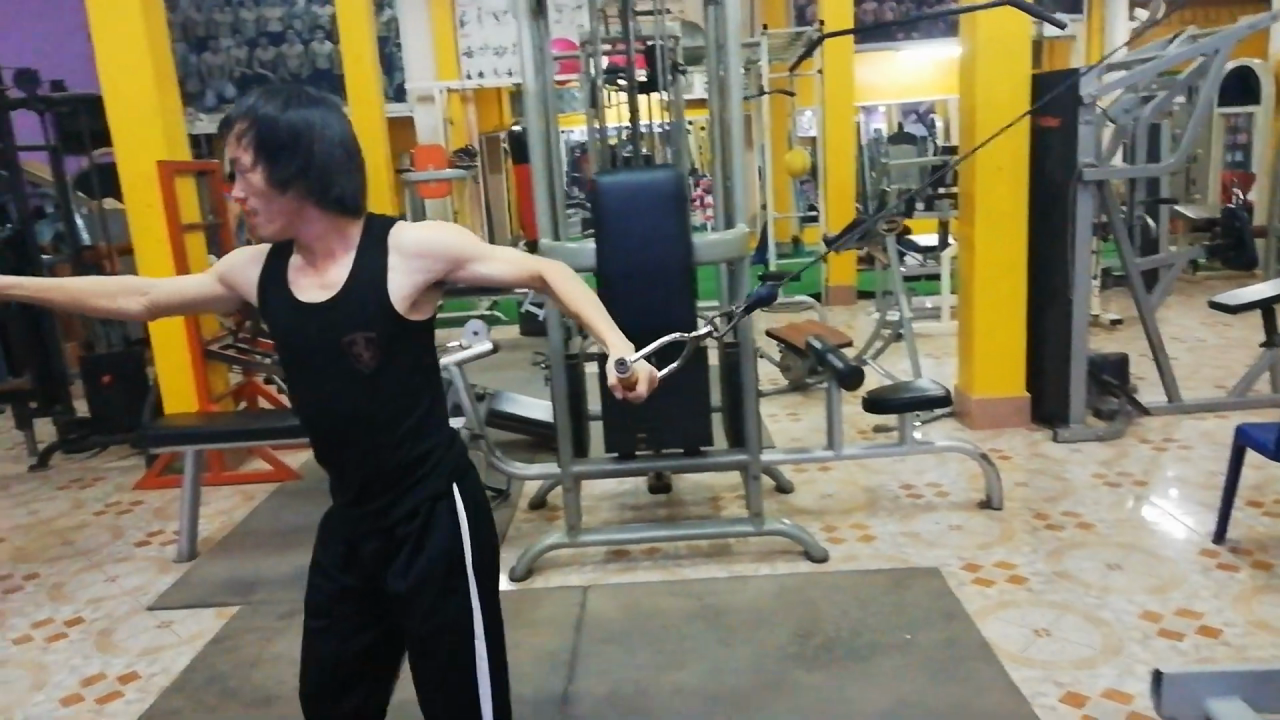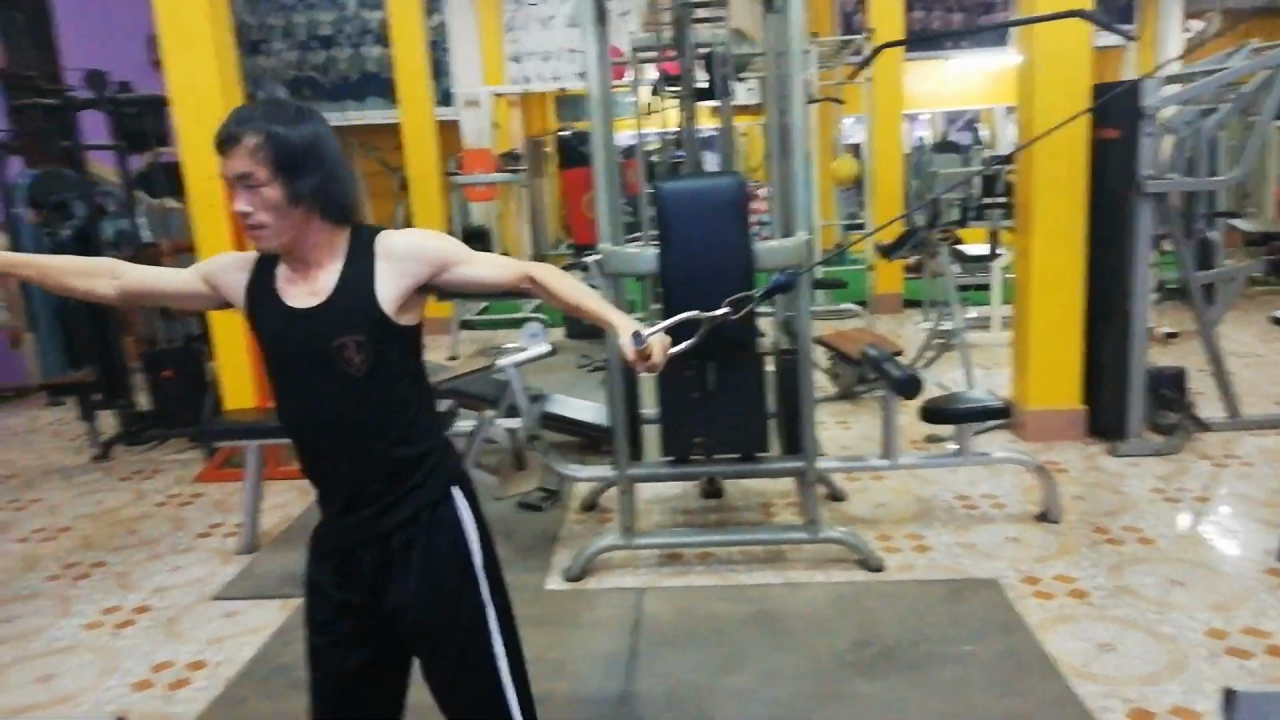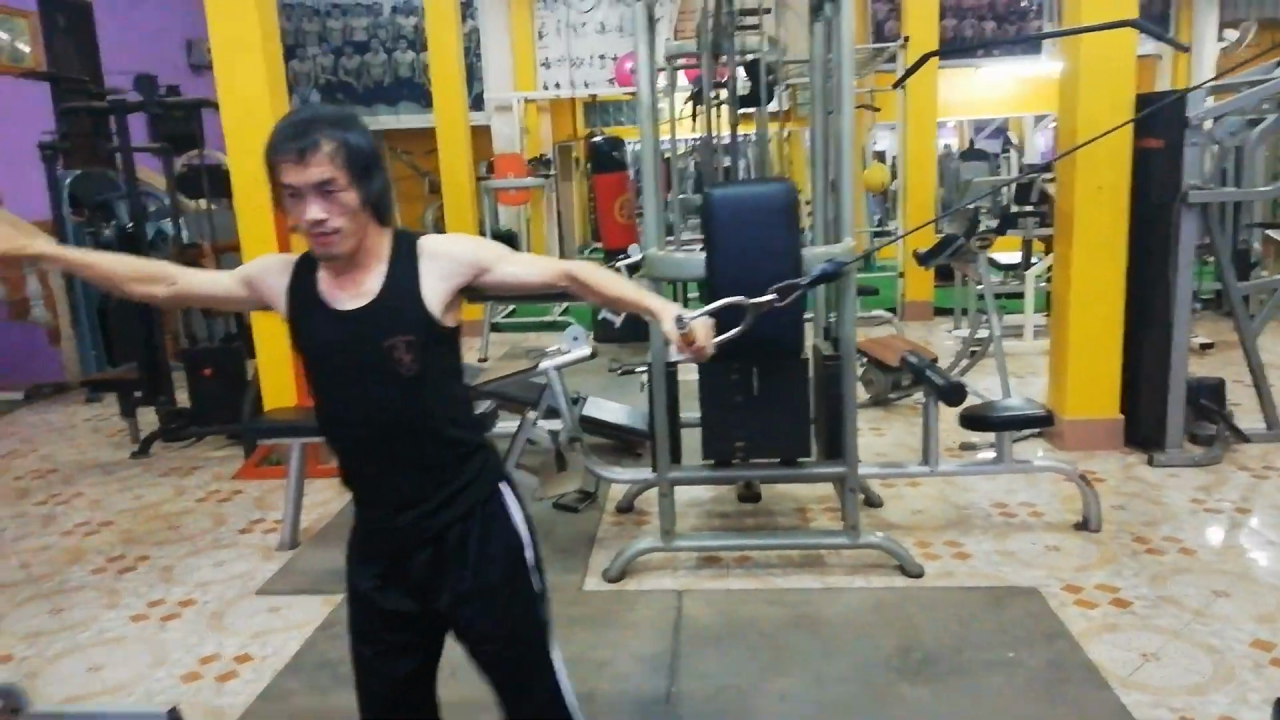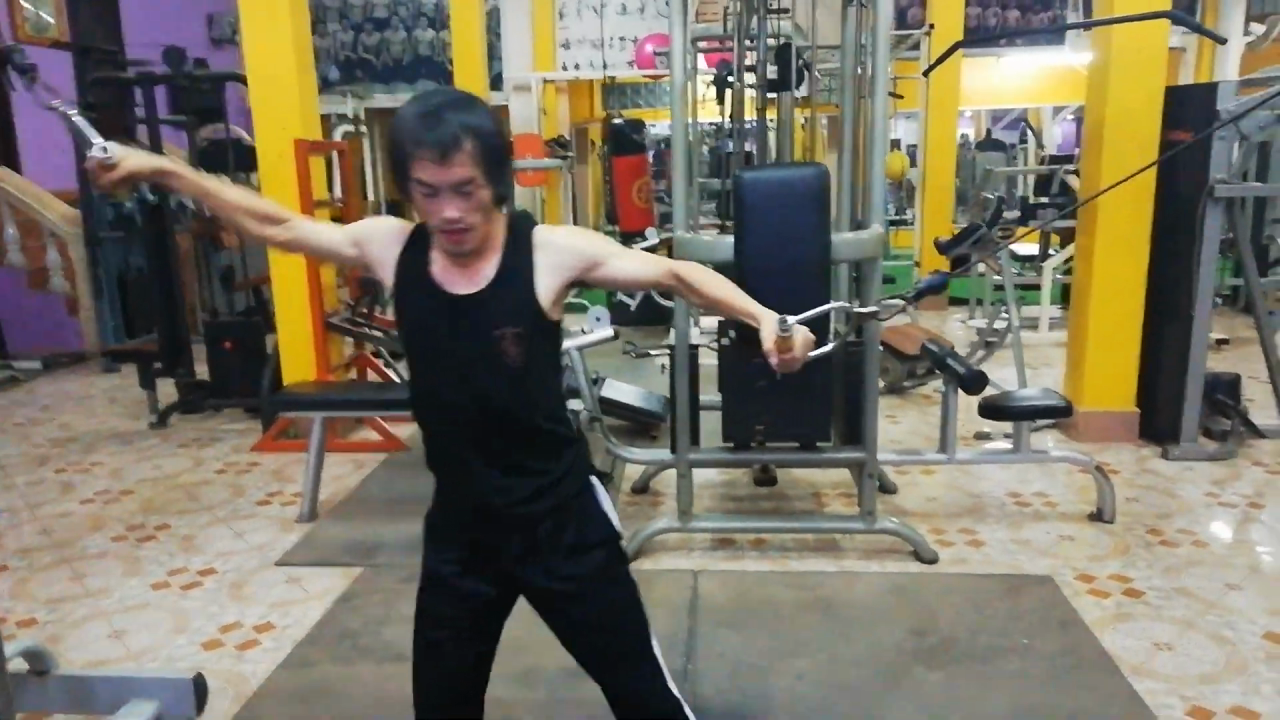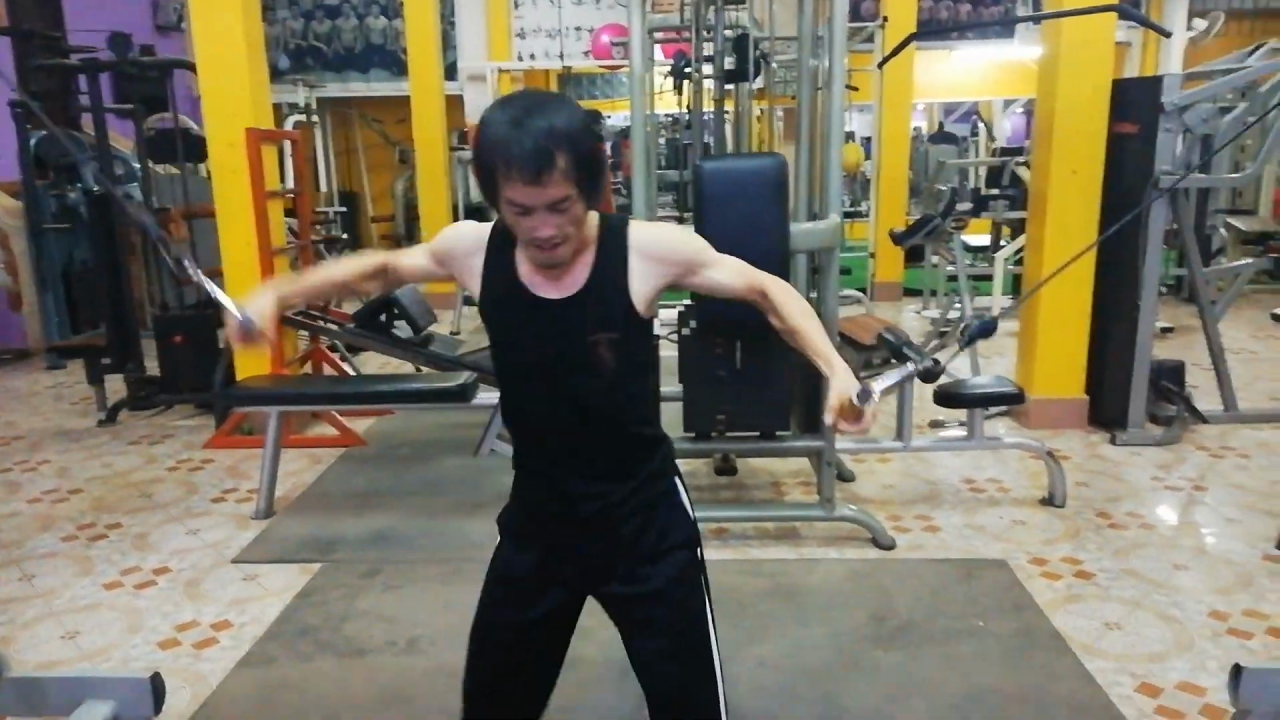
dt=0.3s
person 1, frame 1
left shoulder: (410, 250)
right shoulder: (256, 270)
left elbow: (542, 272)
right elbow: (139, 298)
left wrist: (615, 342)
left hip: (432, 515)
right hip: (350, 521)
person 1, frame 2
left shoulder: (398, 257)
right shoulder: (243, 278)
left elbow: (528, 276)
right elbow: (113, 280)
left wrist: (620, 323)
left hip: (430, 524)
right hip: (341, 536)
person 1, frame 3
left shoulder: (440, 261)
right shoulder: (285, 282)
left elbow: (568, 275)
right elbow: (160, 283)
left wrist: (661, 311)
left hip: (474, 526)
right hip: (381, 541)
person 1, frame 4
left shoulder: (553, 250)
right shoulder: (391, 248)
left elbow: (673, 274)
right elbow: (278, 225)
left wrist: (763, 317)
right wrist: (162, 169)
left hip: (562, 516)
right hip: (460, 524)
person 1, frame 5
left shoulder: (649, 249)
right shoulder: (475, 251)
left elbow: (766, 289)
right elbow: (383, 266)
left wrist: (833, 365)
right wrist: (277, 295)
left hip: (645, 520)
right hip: (537, 522)
